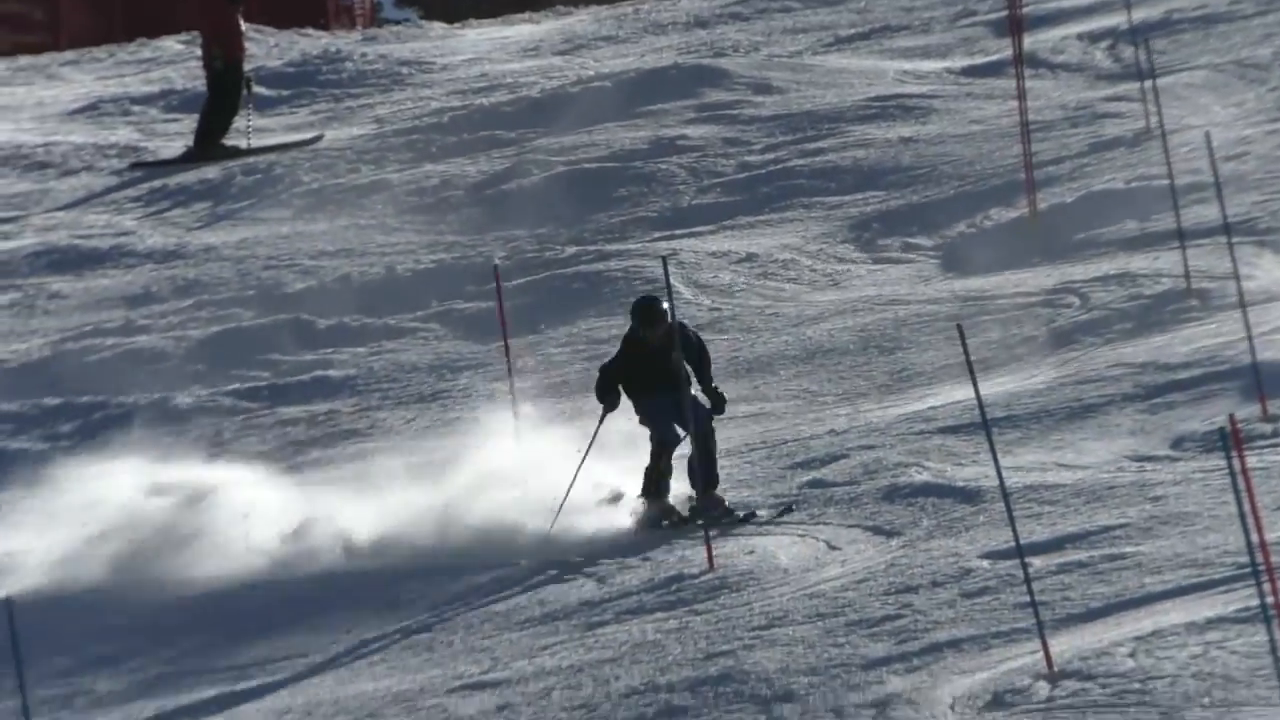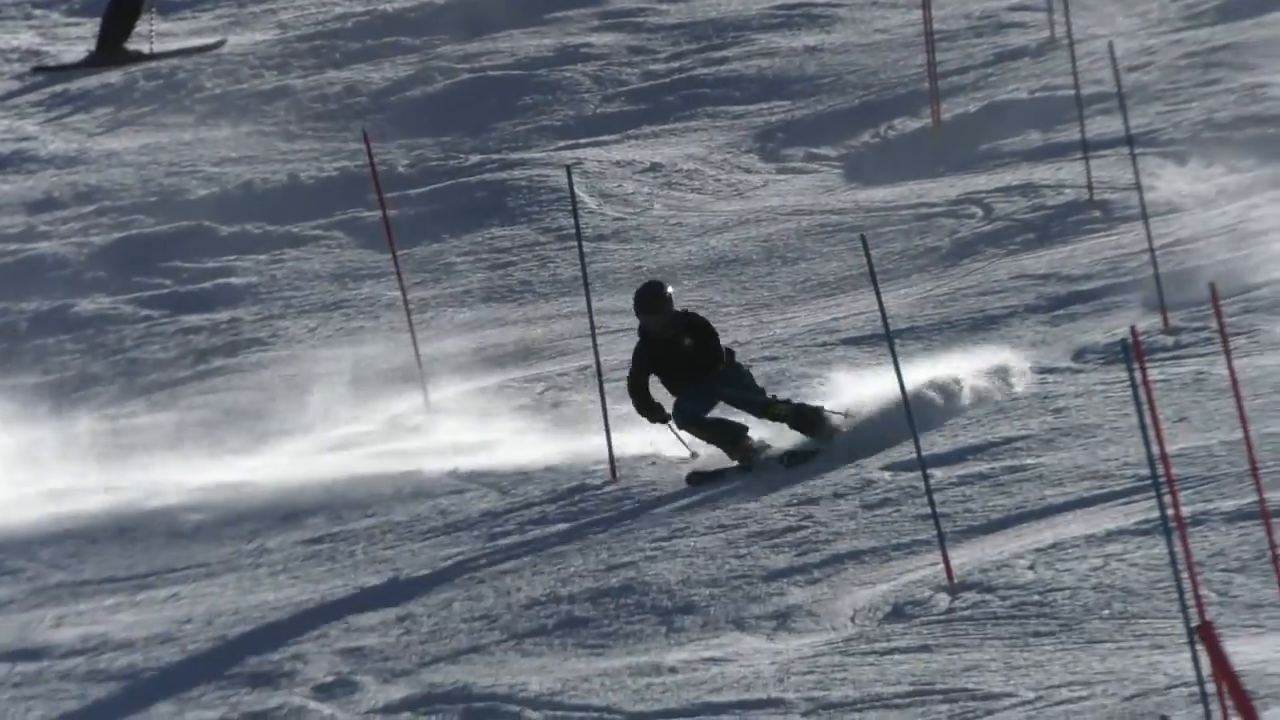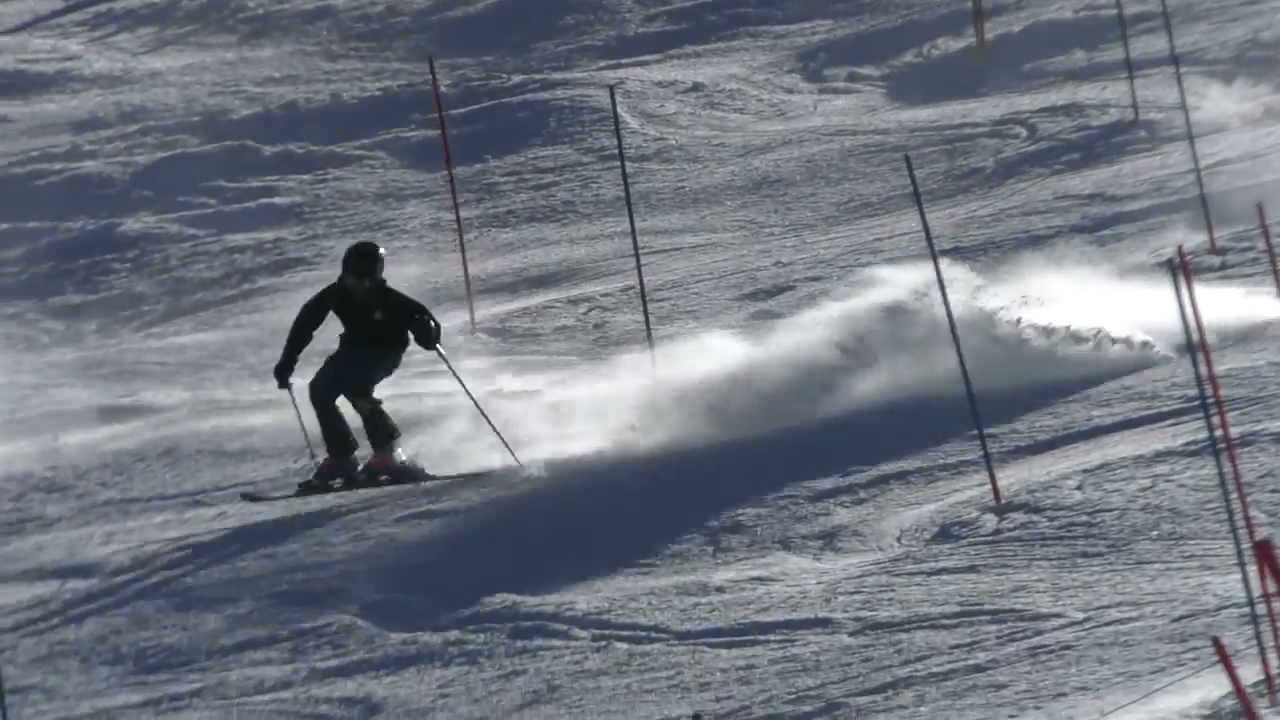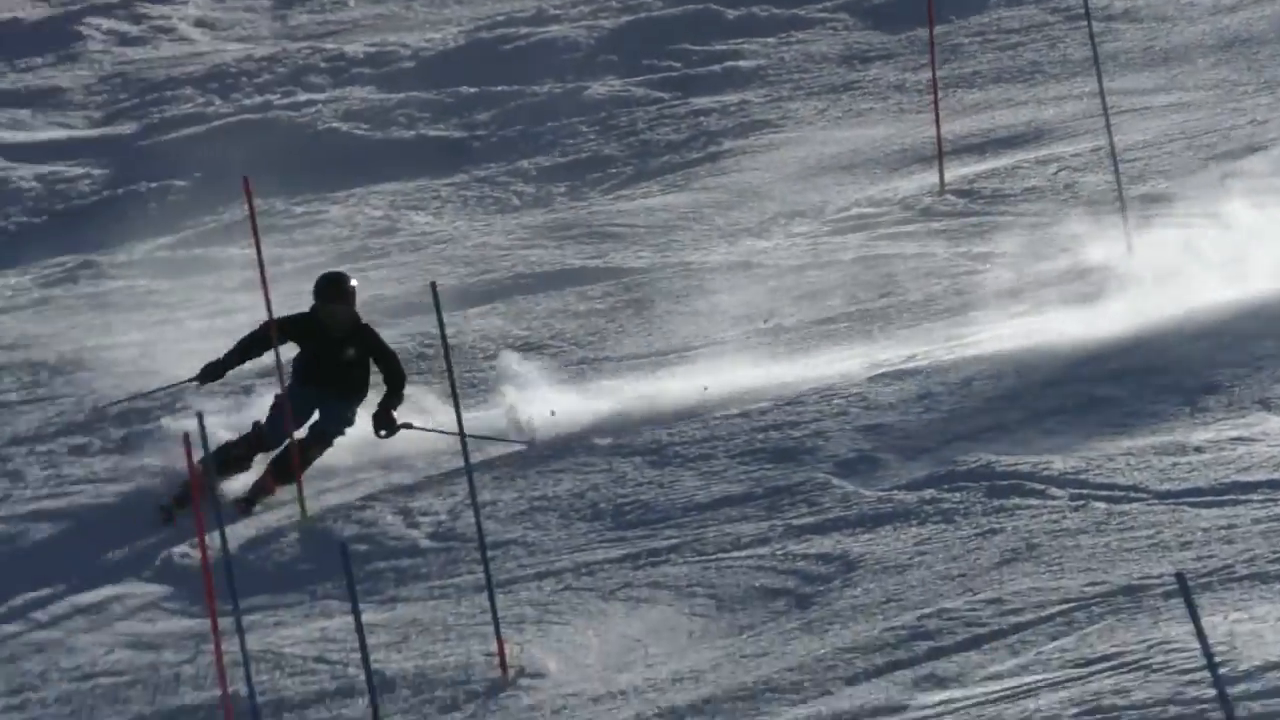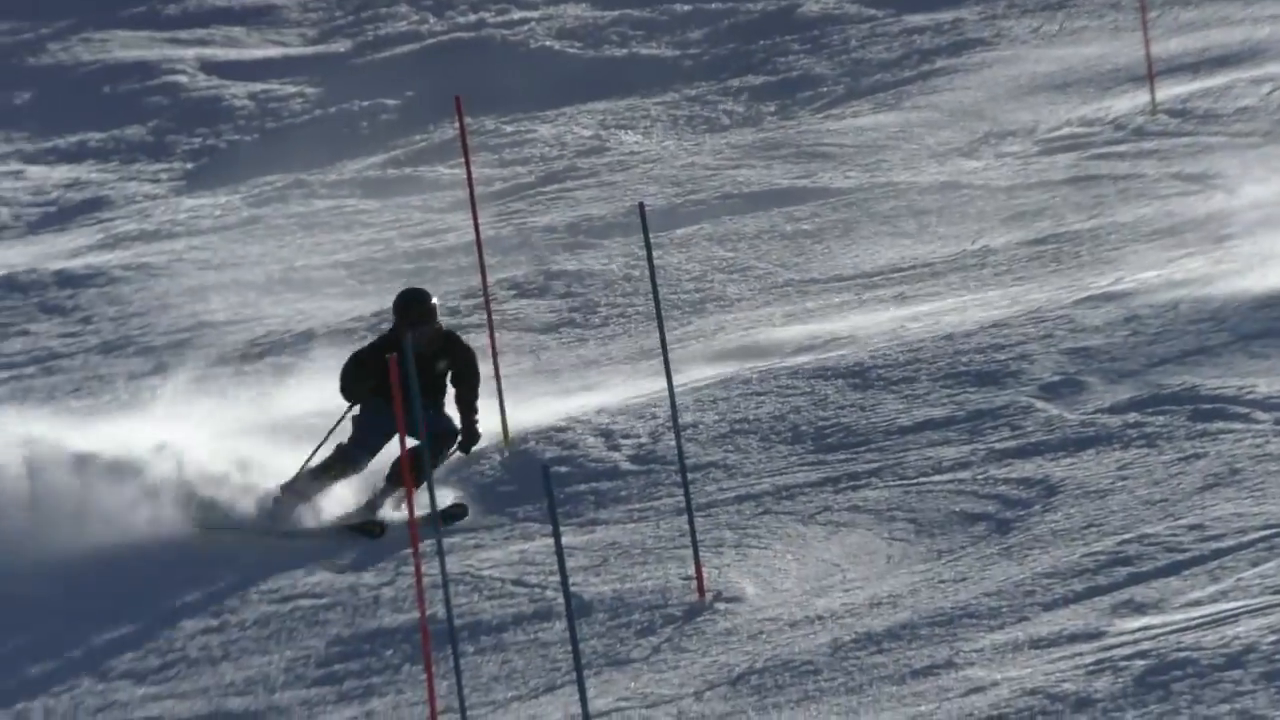
dt=0.5s
person 1, frame 1
left shoulder: (679, 334)
right shoulder: (631, 352)
left elbow: (698, 355)
right elbow: (608, 377)
left wrist: (710, 389)
right wrist: (609, 397)
left hip: (679, 394)
right hip: (649, 401)
left knee: (704, 431)
right knee: (666, 442)
left ankle: (707, 497)
right ankle: (655, 503)
person 1, frame 2
left shoulder: (689, 323)
right shoulder: (645, 351)
left elbow: (715, 350)
right elbow: (636, 386)
left wrist: (705, 375)
right wrist: (651, 409)
left hip: (722, 374)
right hip: (693, 392)
left knee: (763, 406)
right knee: (684, 417)
left ankle: (820, 424)
right ankle: (744, 446)
person 1, frame 3
left shoulder: (389, 299)
right shoulder: (337, 293)
left elbow: (423, 320)
right elbow: (306, 321)
left wrist: (427, 334)
right wrist: (287, 360)
left hip: (386, 352)
right hip: (354, 350)
left knee: (356, 389)
right knee: (319, 392)
left ankle: (387, 454)
right ankle: (341, 460)
person 1, frame 4
left shoulder: (364, 337)
right shoulder: (306, 325)
left elbow: (395, 371)
right elbow: (263, 336)
left wrist: (387, 409)
right wrist: (223, 364)
left hip: (342, 399)
right hip: (306, 387)
left knee: (322, 436)
right knee: (268, 436)
left ankle: (265, 484)
right ankle: (210, 470)
person 1, frame 5
left shoulder: (452, 346)
right shoulder: (388, 348)
left elbow: (467, 381)
right elbow: (354, 374)
left wrist: (469, 423)
right wrist: (359, 394)
left hip: (425, 409)
right hip: (383, 407)
left knee: (448, 434)
right knee: (354, 457)
left ankle: (385, 495)
right ankle: (290, 498)
